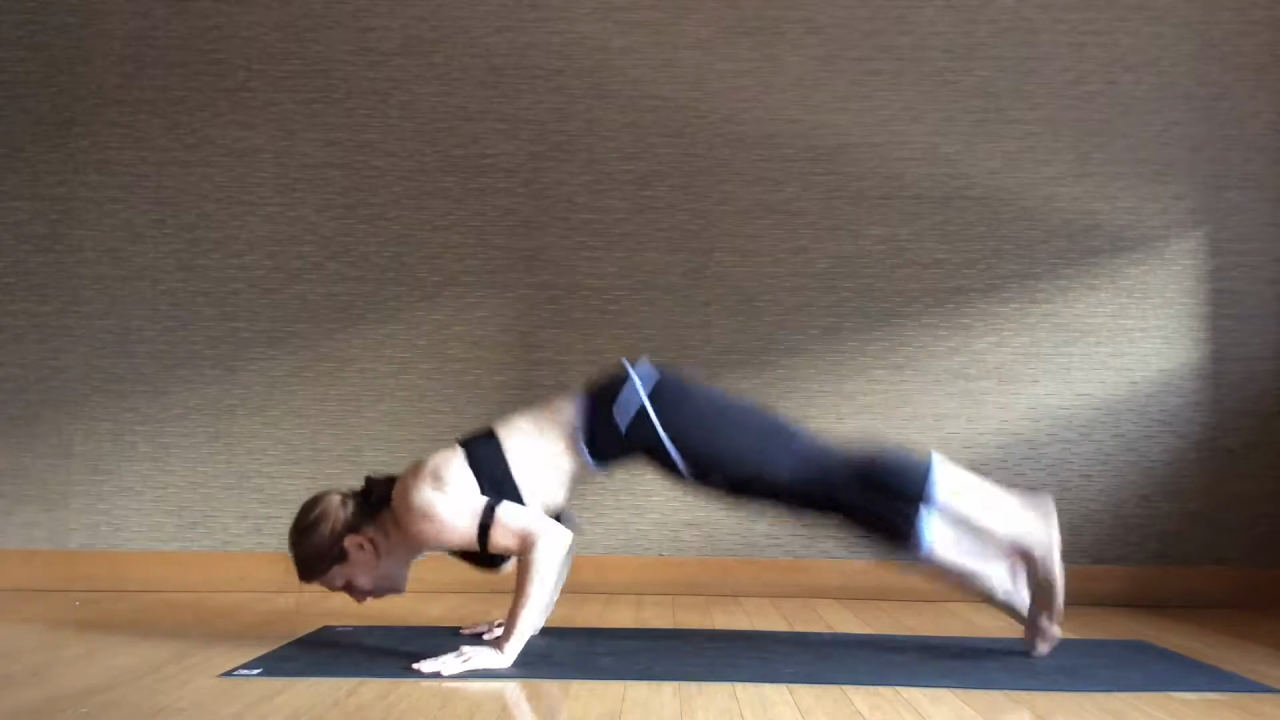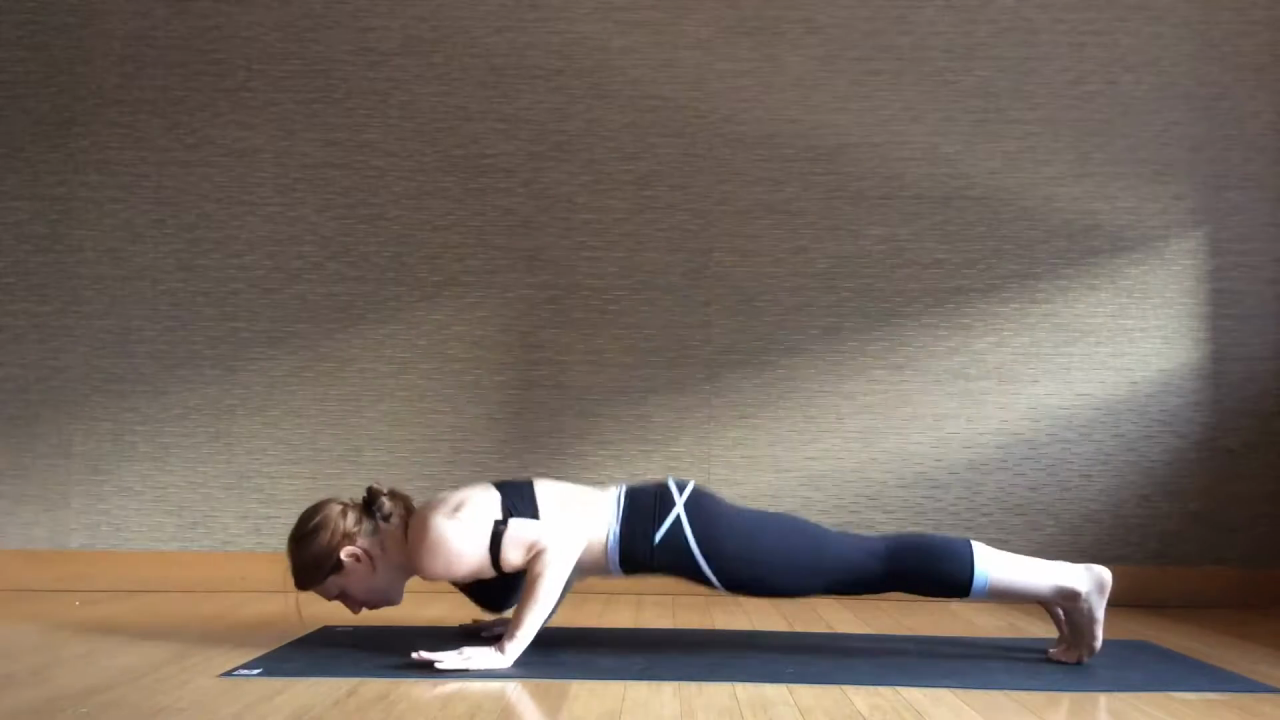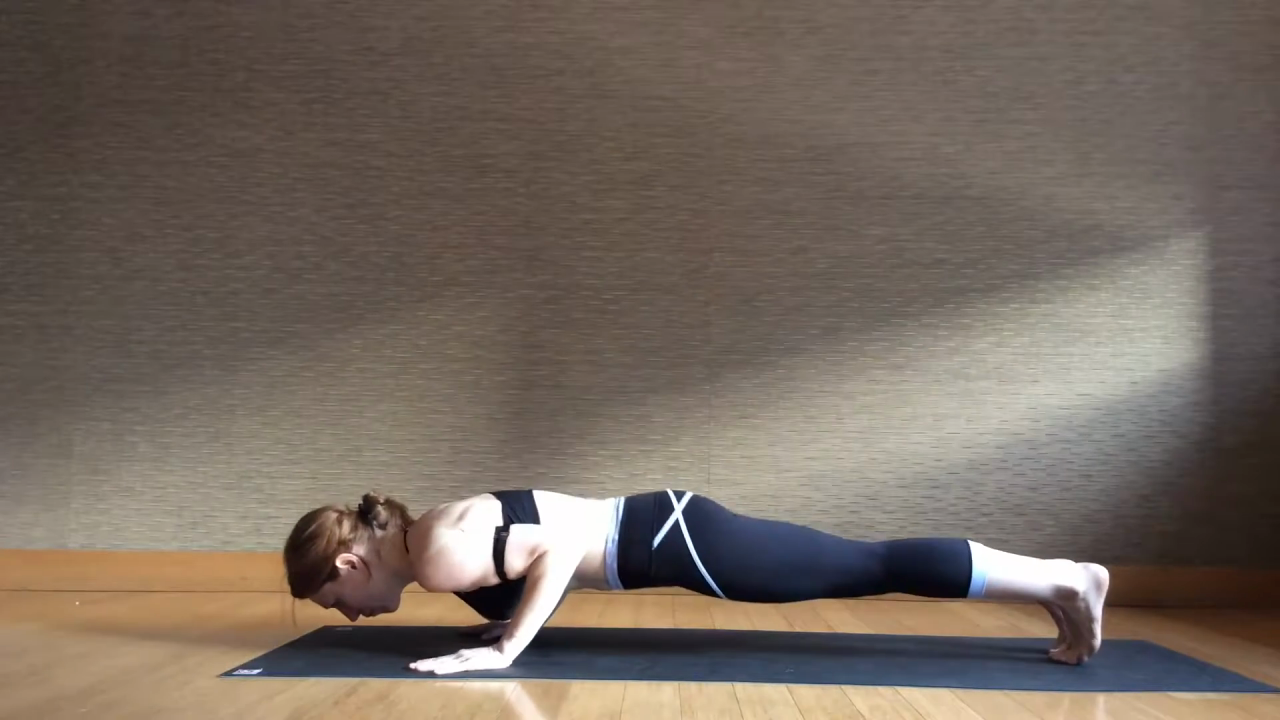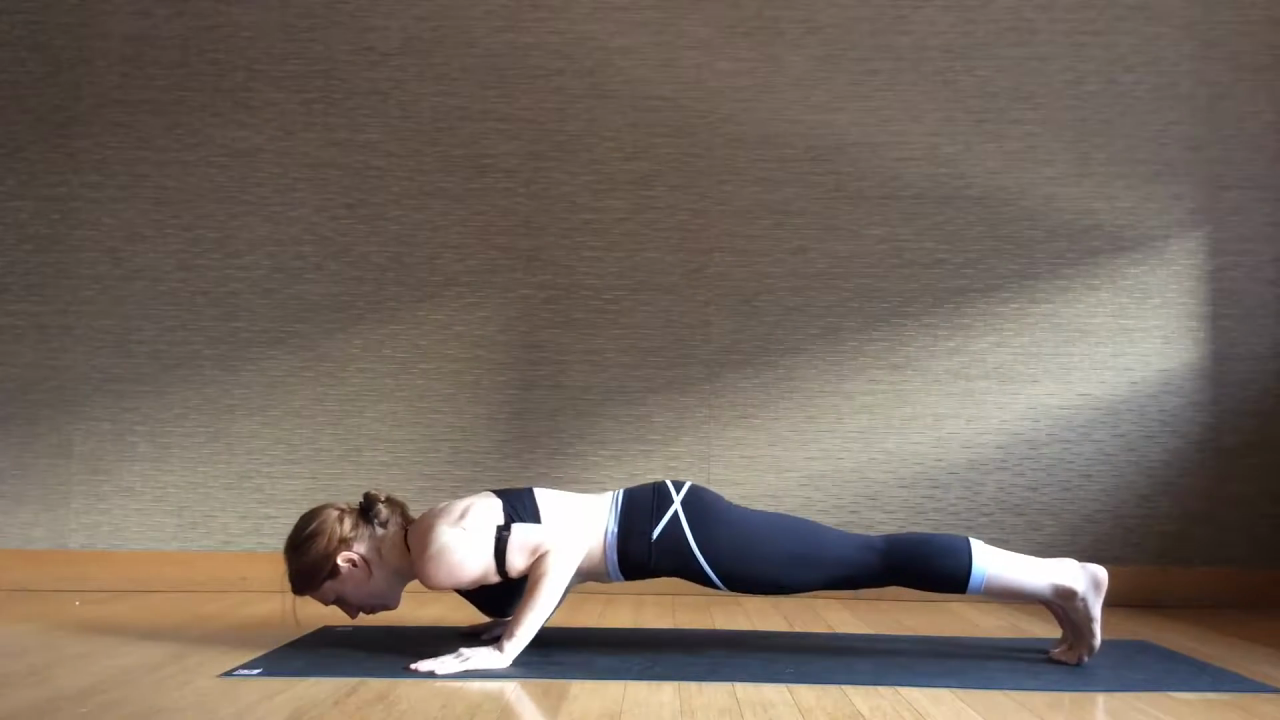
dt=0.2s
person 1, frame 1
left shoulder: (421, 515)
right shoulder: (430, 494)
left elbow: (545, 541)
right elbow: (554, 536)
left wrist: (504, 643)
right wrist: (518, 622)
left hip: (629, 412)
right hip: (626, 412)
left knee: (833, 480)
right knee: (829, 482)
left ankle: (1019, 539)
right ankle: (1015, 535)
person 1, frame 2
left shoulder: (434, 547)
right shoulder: (440, 520)
left elbow: (552, 549)
left wrist: (507, 648)
right wrist: (518, 617)
left hip: (670, 532)
right hip: (664, 519)
left knee: (871, 564)
right knee: (863, 562)
left ankle: (1065, 580)
right ankle: (1060, 579)
person 1, frame 3
left shoulder: (434, 559)
right shoulder: (437, 529)
left elbow: (554, 552)
left wrist: (504, 648)
right wrist: (512, 617)
left hip: (672, 541)
right hip: (663, 528)
left knee: (868, 567)
right knee: (862, 566)
left ankle: (1064, 579)
right ankle: (1061, 576)
person 1, frame 4
left shoulder: (435, 558)
right shoulder: (435, 529)
left elbow: (555, 551)
left wrist: (505, 648)
right wrist: (515, 614)
left hip: (673, 531)
right hip: (664, 517)
left knee: (868, 560)
right knee: (862, 561)
left ankle: (1062, 581)
right ankle: (1062, 577)
